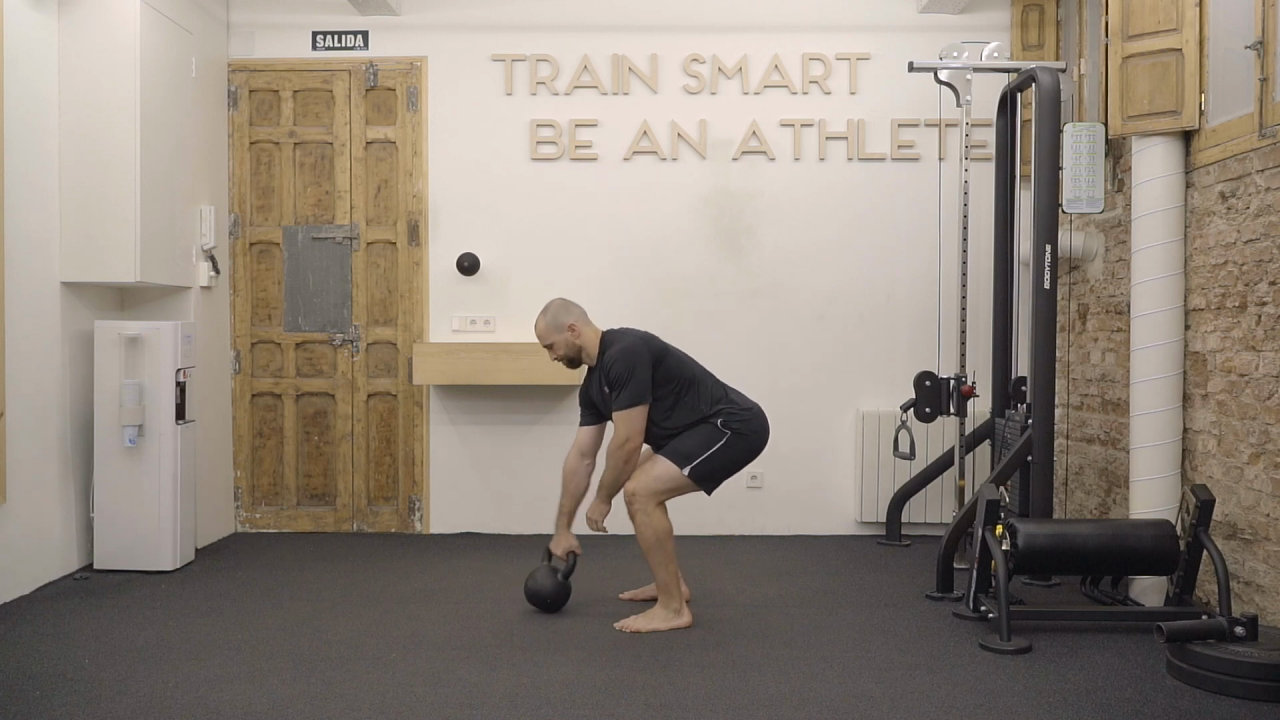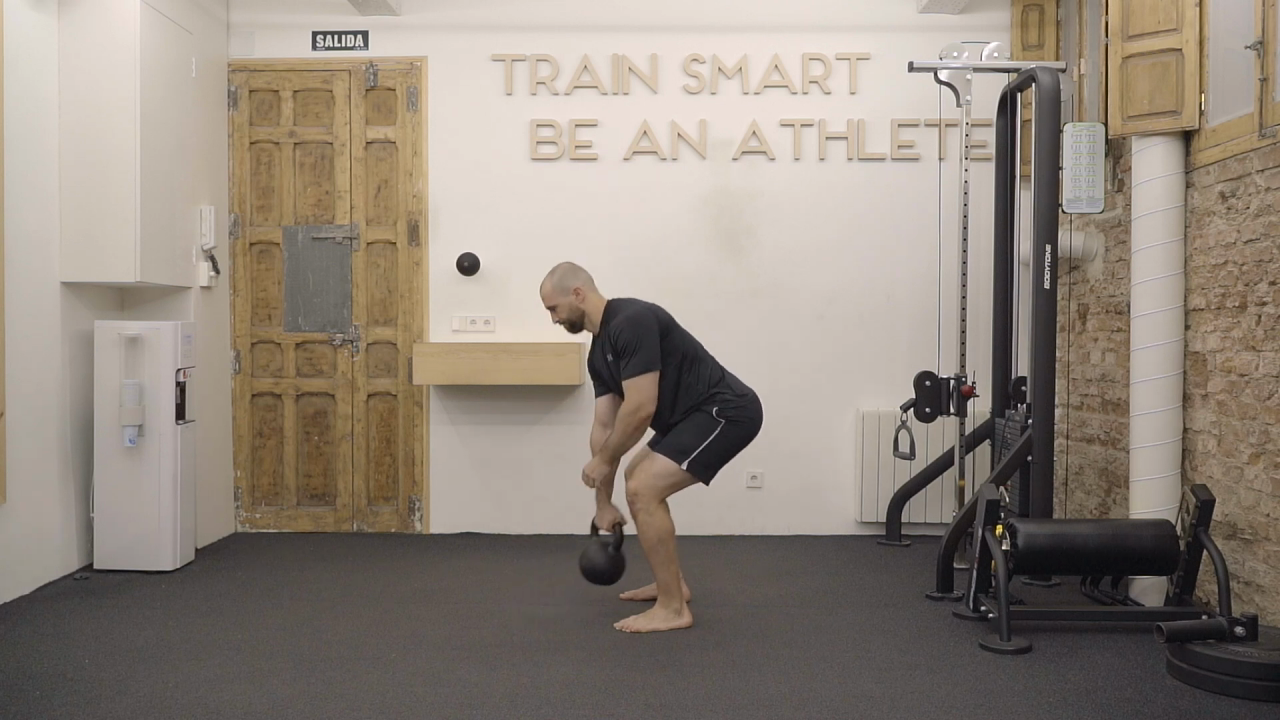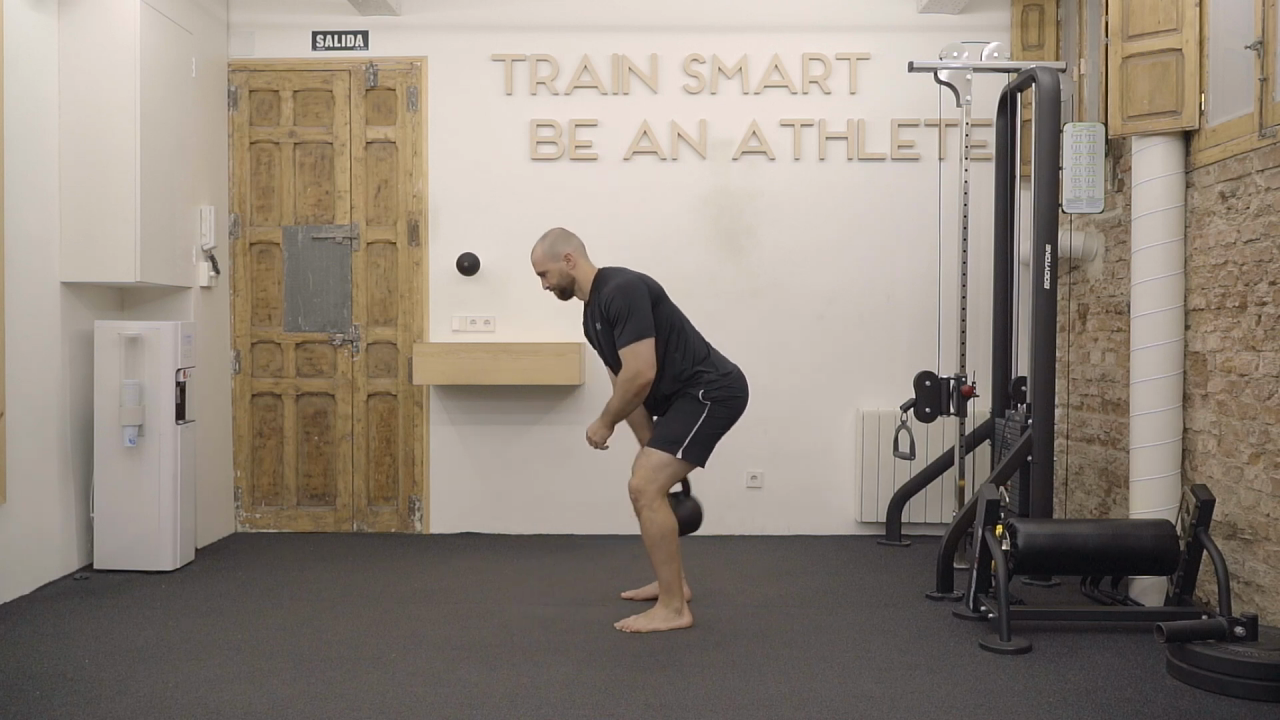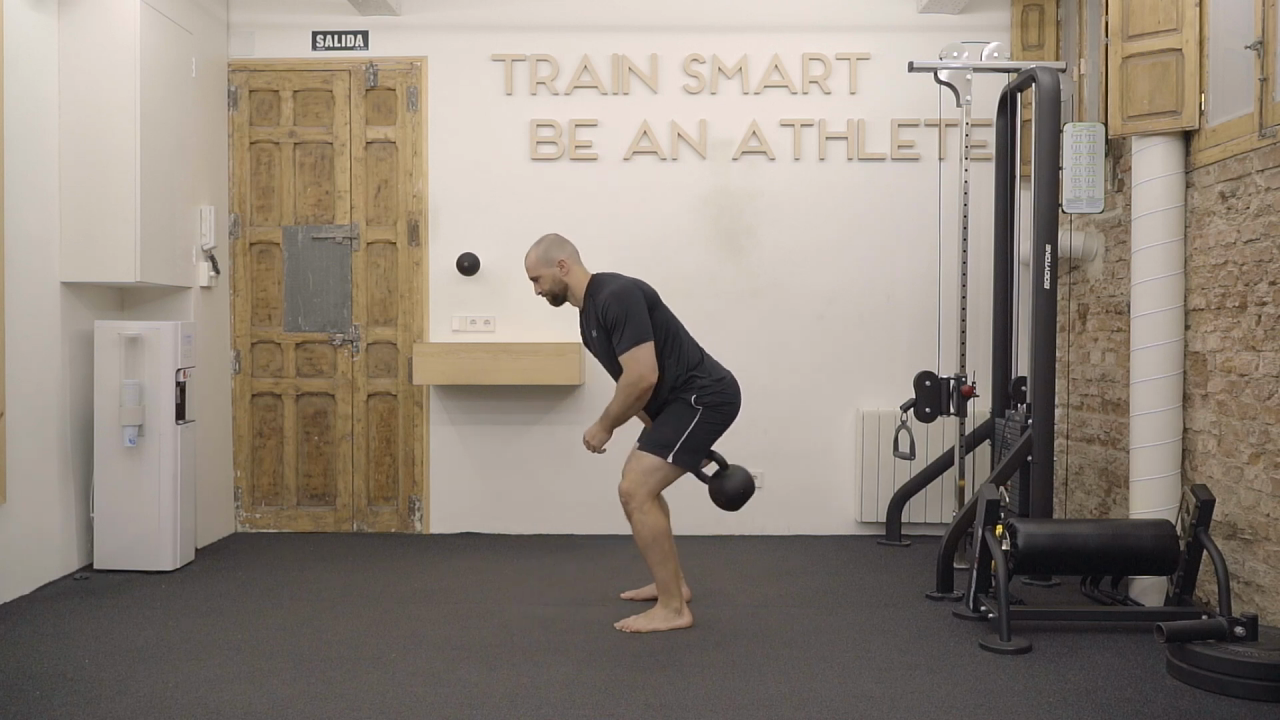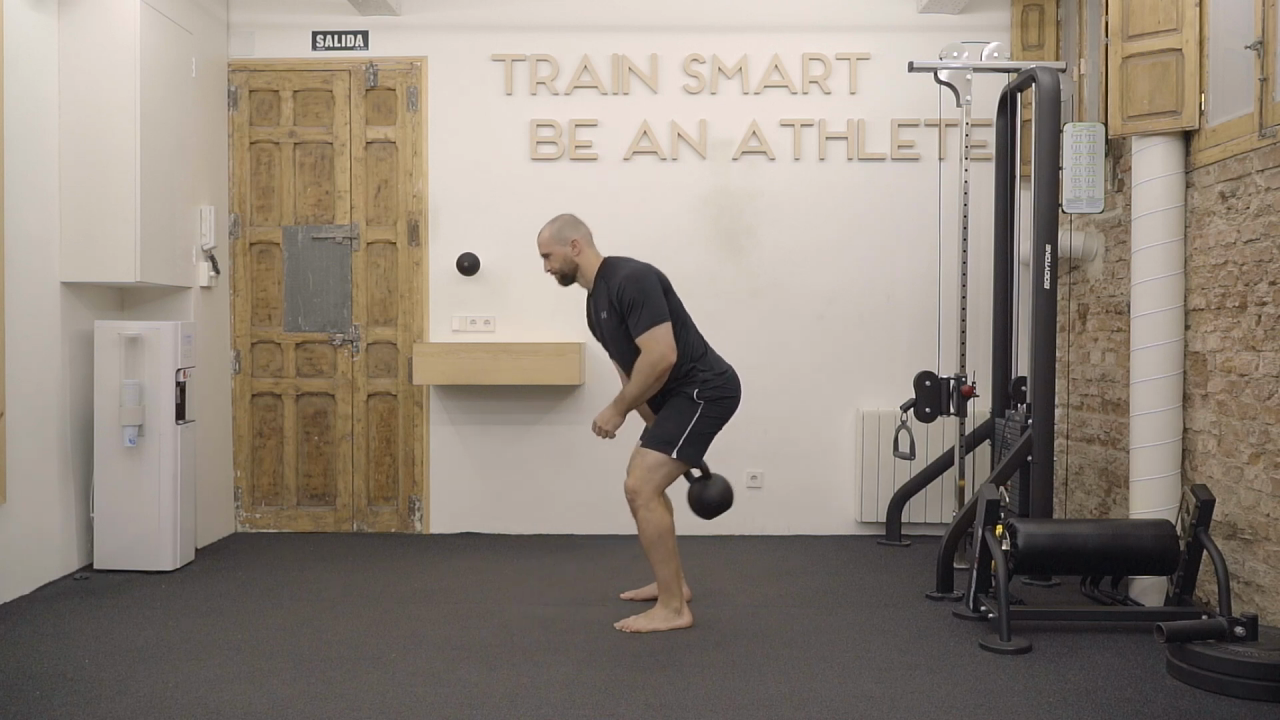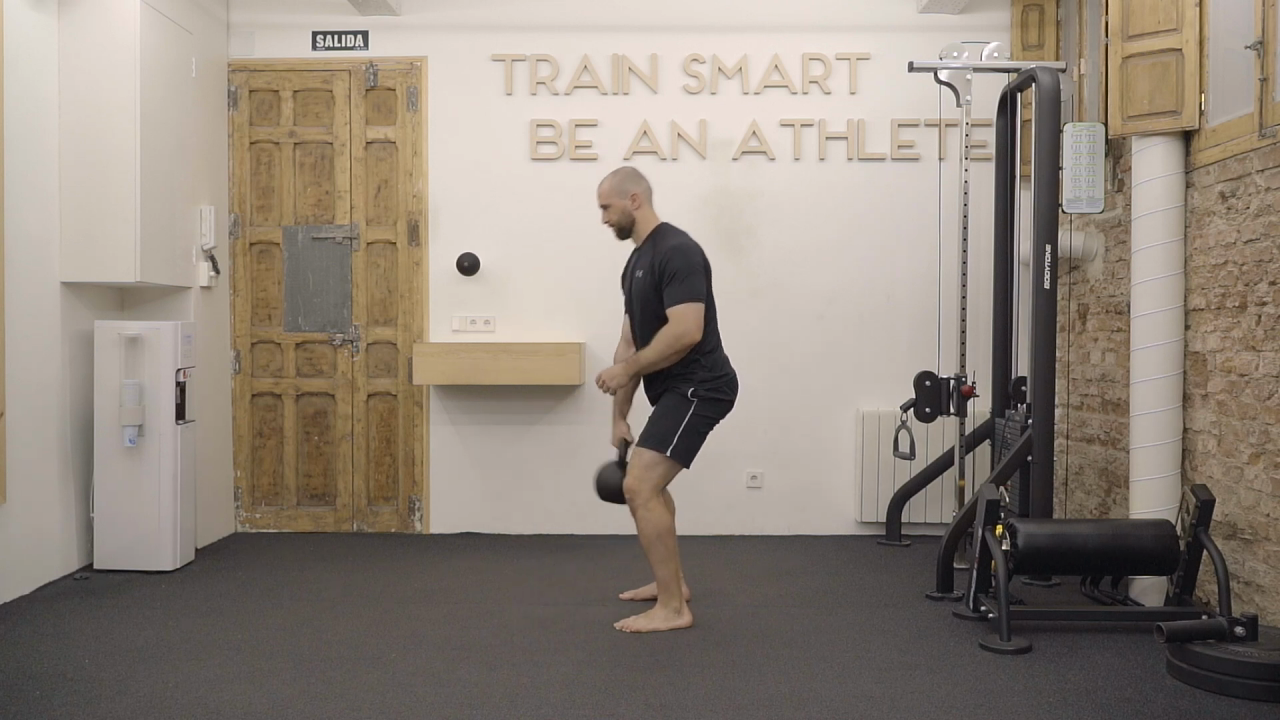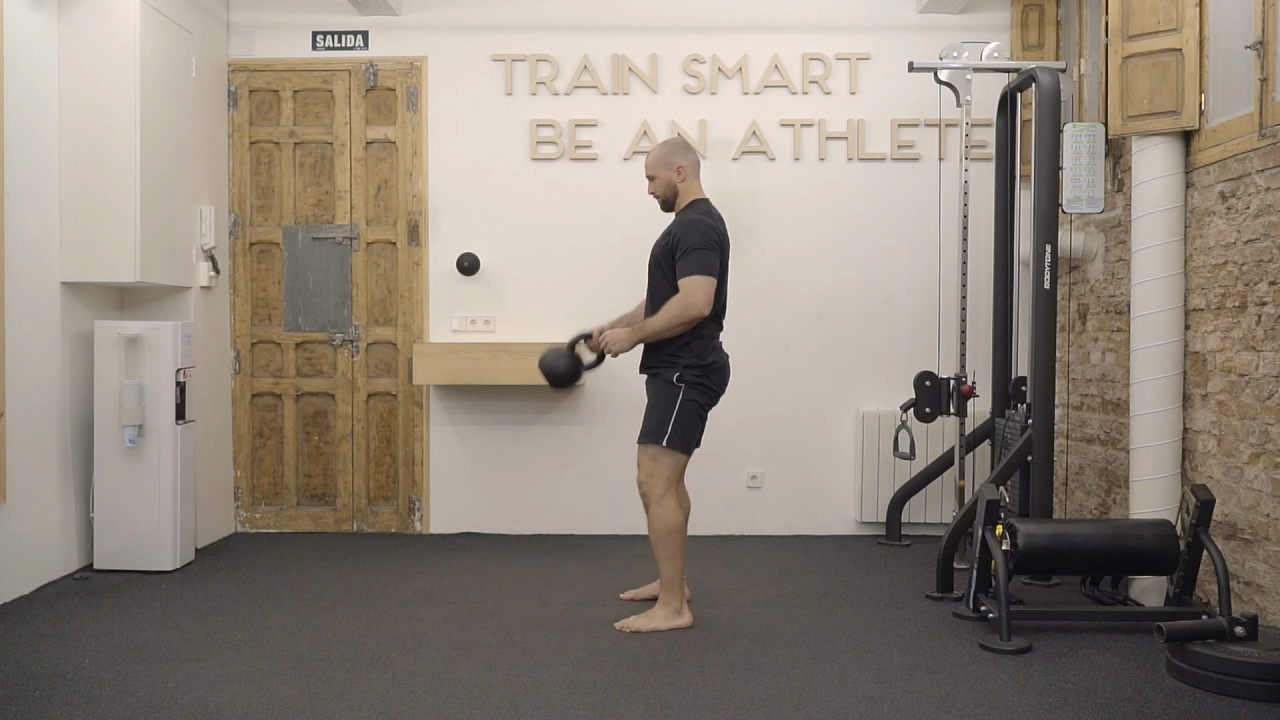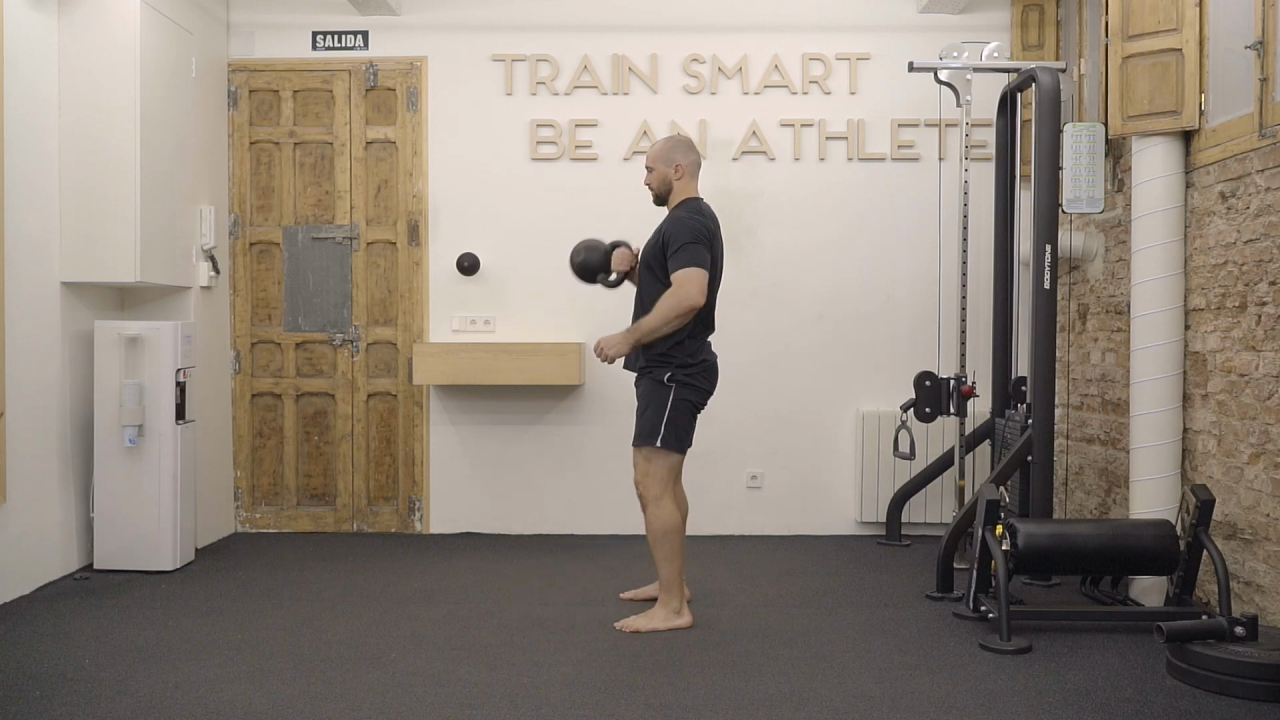
dt=0.2s
person 1, frame 1
left shoulder: (626, 353)
right shoulder: (595, 382)
left elbow: (627, 441)
right elbow: (580, 455)
left wrist: (601, 501)
right wrist: (562, 528)
left hip: (734, 426)
right hip: (712, 426)
left knee: (639, 492)
right knee: (634, 483)
left ankle: (673, 608)
right ankle: (671, 584)
person 1, frame 2
left shoulder: (632, 322)
right shoulder: (600, 348)
left elbow: (640, 408)
right elbow: (604, 426)
left wrist: (602, 462)
right wrist: (604, 502)
left hip: (725, 411)
right hip: (702, 412)
left knee: (642, 490)
right knee: (643, 484)
left ankle: (672, 609)
right ankle: (672, 583)
person 1, frame 3
left shoulder: (622, 291)
right shoulder: (593, 312)
left elbow: (641, 374)
right elbow: (628, 382)
left wrist: (604, 424)
right wrist: (655, 449)
left hip: (711, 392)
right hip: (692, 393)
left knee: (644, 487)
right knee: (648, 481)
left ankle: (673, 607)
right ankle: (673, 582)
person 1, frame 4
left shoulder: (617, 297)
right shoulder: (589, 315)
left elbow: (642, 377)
right elbow: (634, 383)
left wrist: (603, 426)
right wrist: (678, 446)
left hip: (704, 397)
right hip: (685, 398)
left knee: (634, 490)
right knee: (639, 482)
left ankle: (672, 608)
right ankle: (673, 584)
person 1, frame 5
left shoulder: (631, 279)
right shoulder: (597, 301)
left elbow: (661, 356)
right elbow: (632, 366)
left wrist: (616, 411)
left hip: (704, 391)
right hip: (686, 393)
left knee: (642, 486)
right knee: (645, 482)
left ankle: (671, 609)
right ankle: (673, 584)
person 1, frame 6
left shoulder: (676, 253)
right shoulder: (638, 260)
left elbow: (686, 332)
right elbow: (636, 336)
left wrist: (628, 372)
right wrist: (619, 415)
left hip: (698, 388)
right hip: (682, 387)
left knee: (640, 487)
right knee: (648, 485)
left ankle: (672, 607)
right ankle: (672, 582)
person 1, frame 7
left shoulder: (696, 224)
right shoulder: (691, 224)
left elbow: (696, 305)
left wrist: (630, 334)
right wrist: (622, 324)
left hip: (685, 373)
right hip: (680, 369)
left knee: (654, 484)
right knee: (665, 481)
left ankle: (673, 608)
right ankle: (672, 582)
person 1, frame 8
left shoulder: (688, 221)
right shoulder: (684, 222)
left elbow: (690, 297)
left wrist: (626, 339)
right wrist: (632, 270)
left hip: (674, 371)
right hip: (673, 368)
left knee: (651, 484)
right knee: (664, 482)
left ankle: (672, 607)
right ankle: (672, 583)
